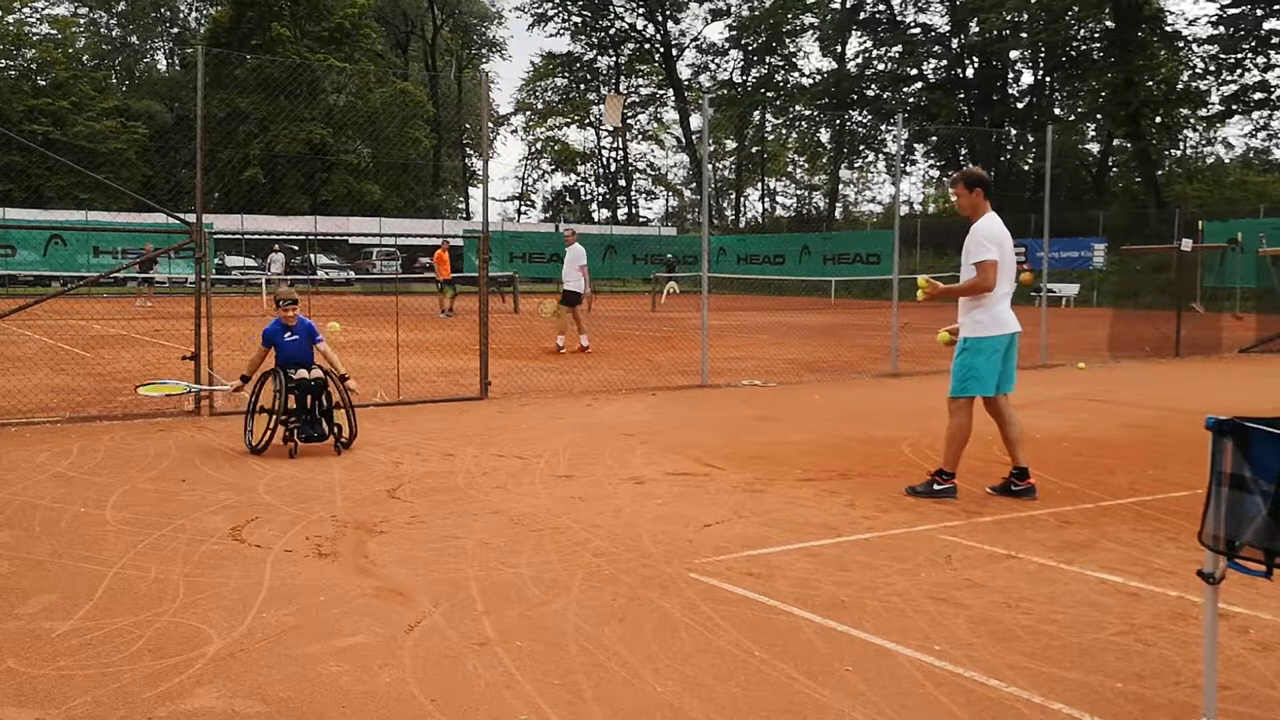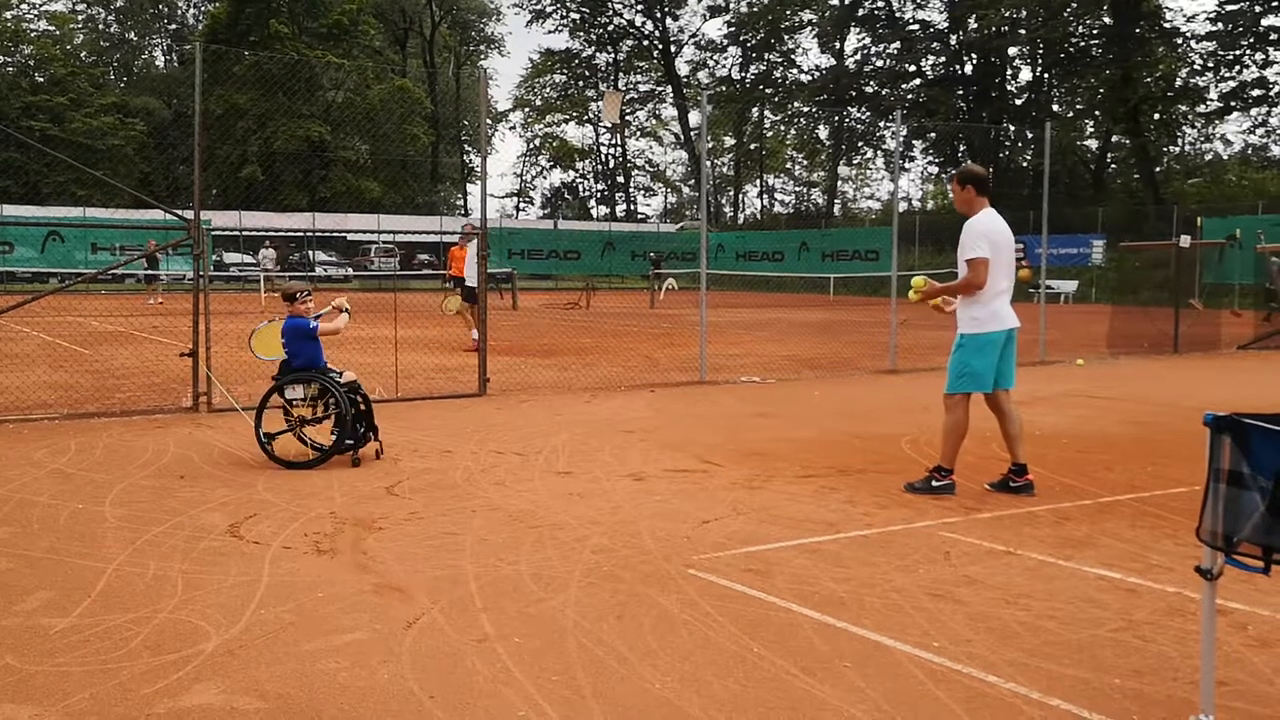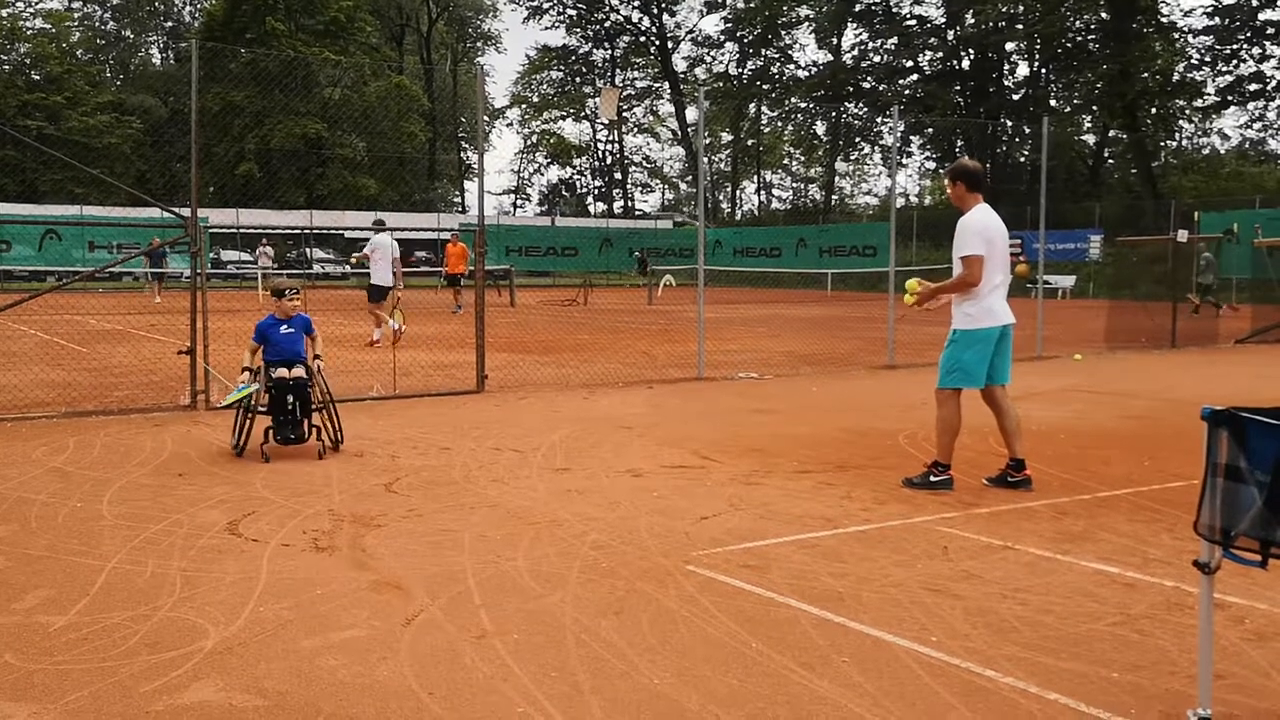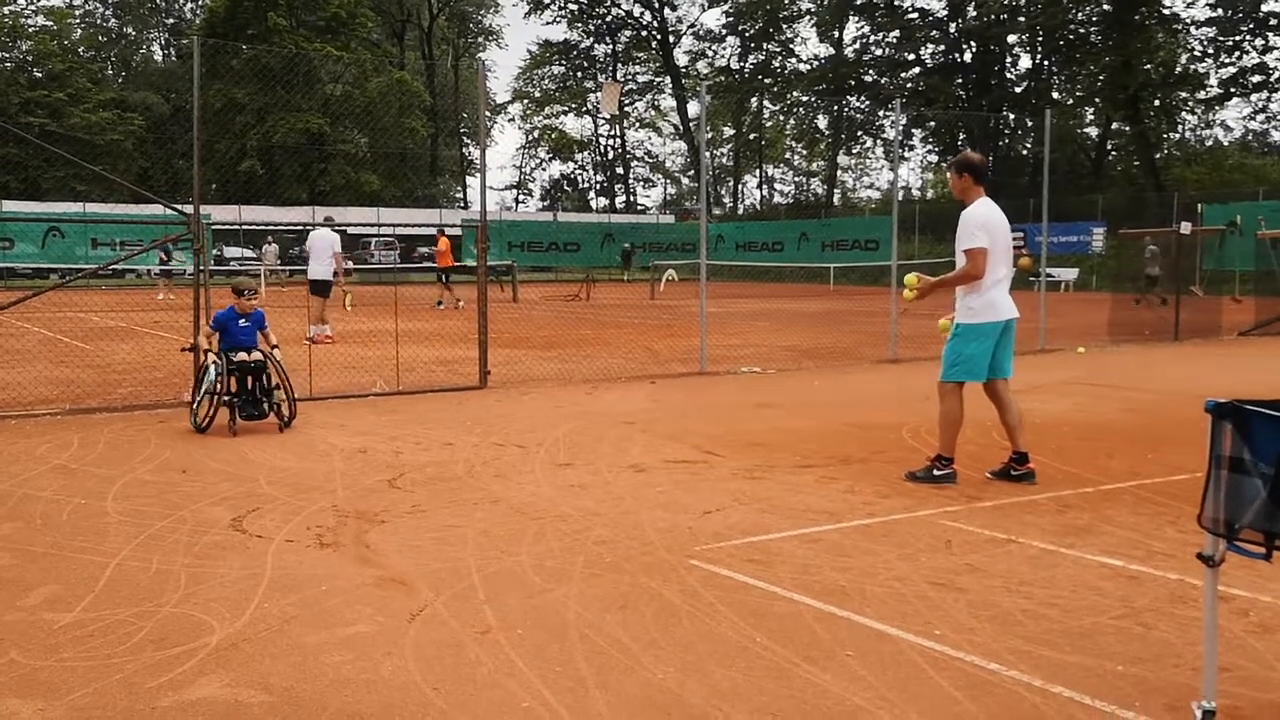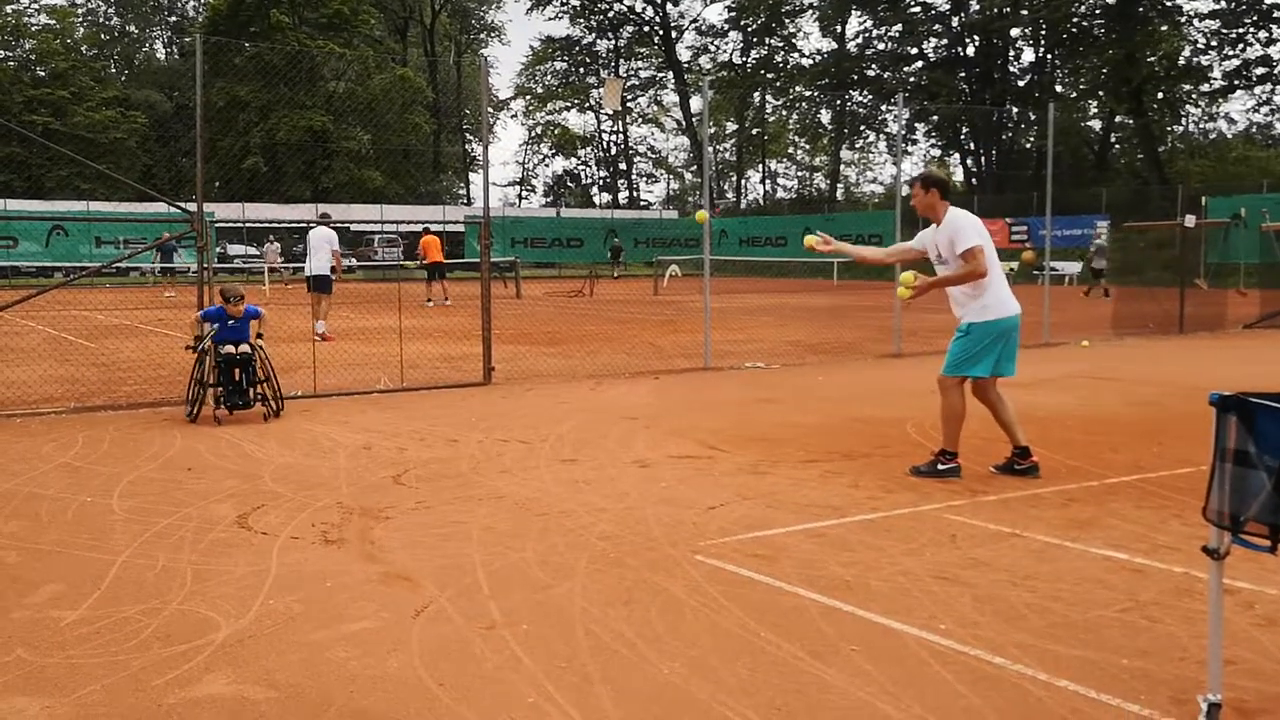
dt=1s
person 1, frame 1
left shoulder: (982, 229)
right shoulder: (995, 227)
left elbow: (986, 282)
left wrist: (944, 290)
right wrist: (964, 323)
left hip: (983, 333)
right hip: (1001, 328)
left knee: (959, 402)
right knee: (997, 402)
left ankle: (945, 479)
right ankle: (1021, 478)
person 1, frame 2
left shoulder: (976, 225)
right shoulder: (998, 223)
left elbow: (977, 280)
left wrist: (941, 290)
right wrist: (958, 303)
left hip: (980, 328)
right hip: (1001, 323)
left knee: (955, 398)
right knee: (999, 397)
left ankle: (943, 476)
right ankle: (1019, 475)
person 1, frame 3
left shoulder: (970, 222)
right shoulder: (993, 219)
left elbow: (972, 277)
left wrist: (934, 289)
right wrist: (946, 296)
left hip: (975, 323)
right hip: (998, 319)
left knee: (947, 392)
right knee: (995, 392)
left ankle: (941, 471)
right ankle: (1017, 469)
person 1, frame 4
left shoulder: (973, 215)
right shoulder: (995, 213)
left elbow: (975, 270)
left wrist: (934, 284)
right wrist: (960, 305)
left hip: (978, 317)
right hip: (1001, 313)
left knee: (949, 386)
right knee: (998, 386)
left ankle: (944, 465)
right ankle: (1020, 462)
person 1, frame 5
left shoulder: (960, 221)
right shoulder: (931, 236)
left elbow: (979, 269)
right elbow: (885, 255)
left wrist: (932, 283)
right wrist: (838, 247)
left hip: (988, 316)
right hip: (1000, 316)
left knee: (949, 381)
right knee: (984, 387)
left ankle: (948, 459)
right ankle: (1023, 457)
